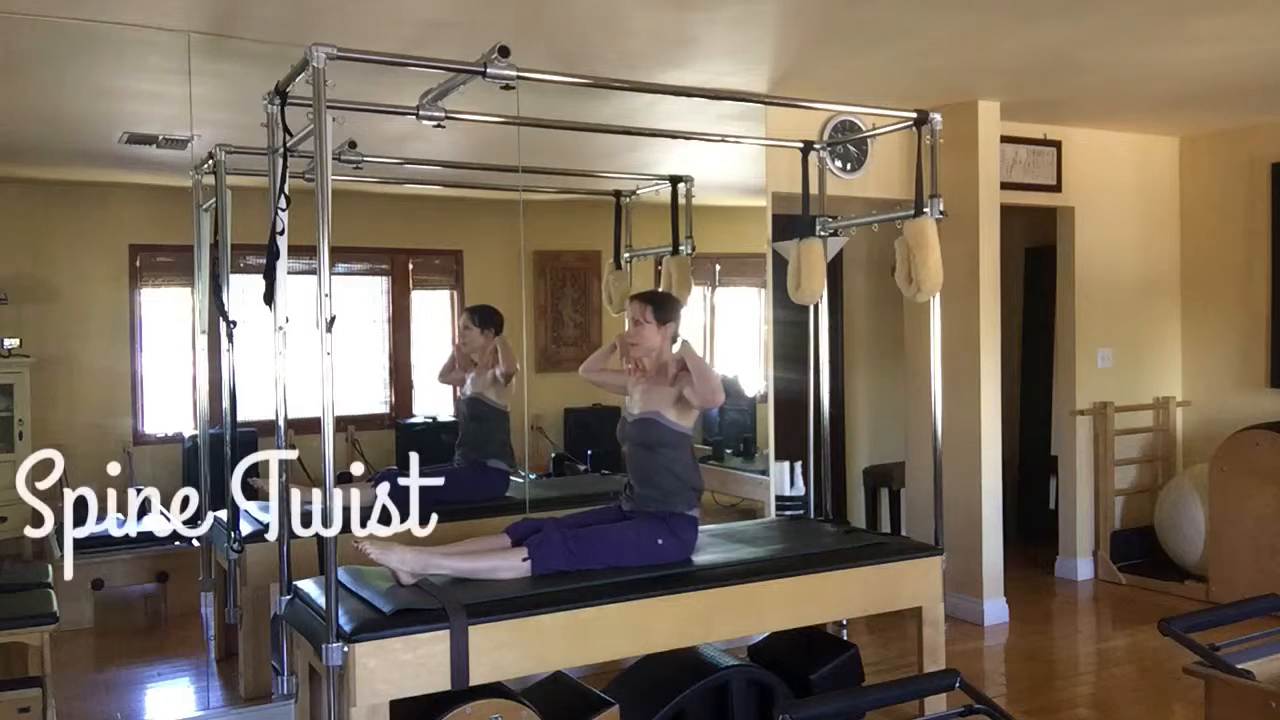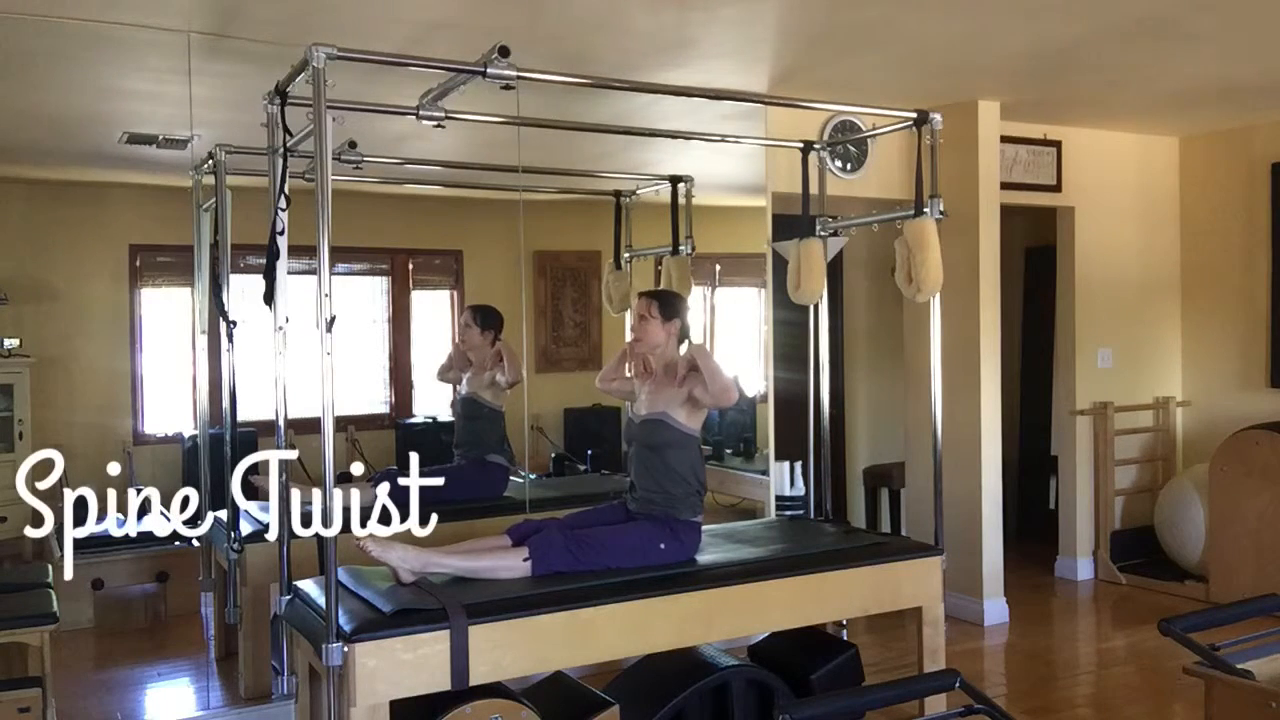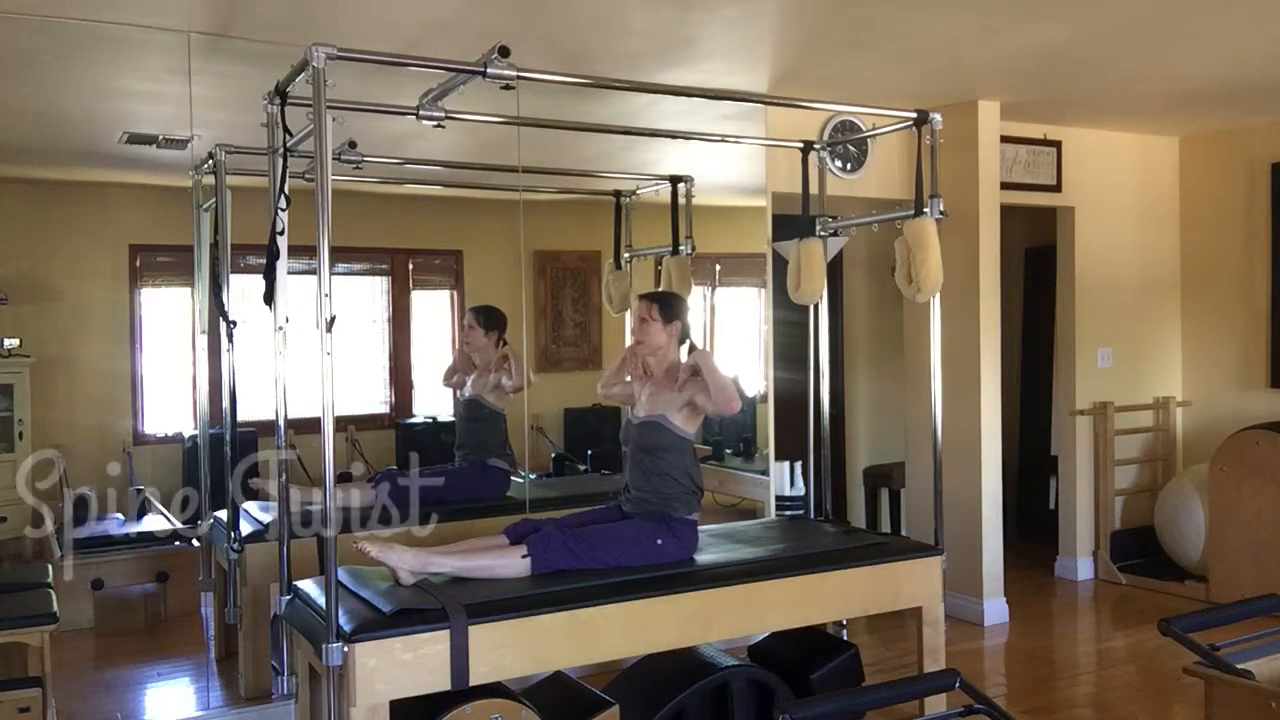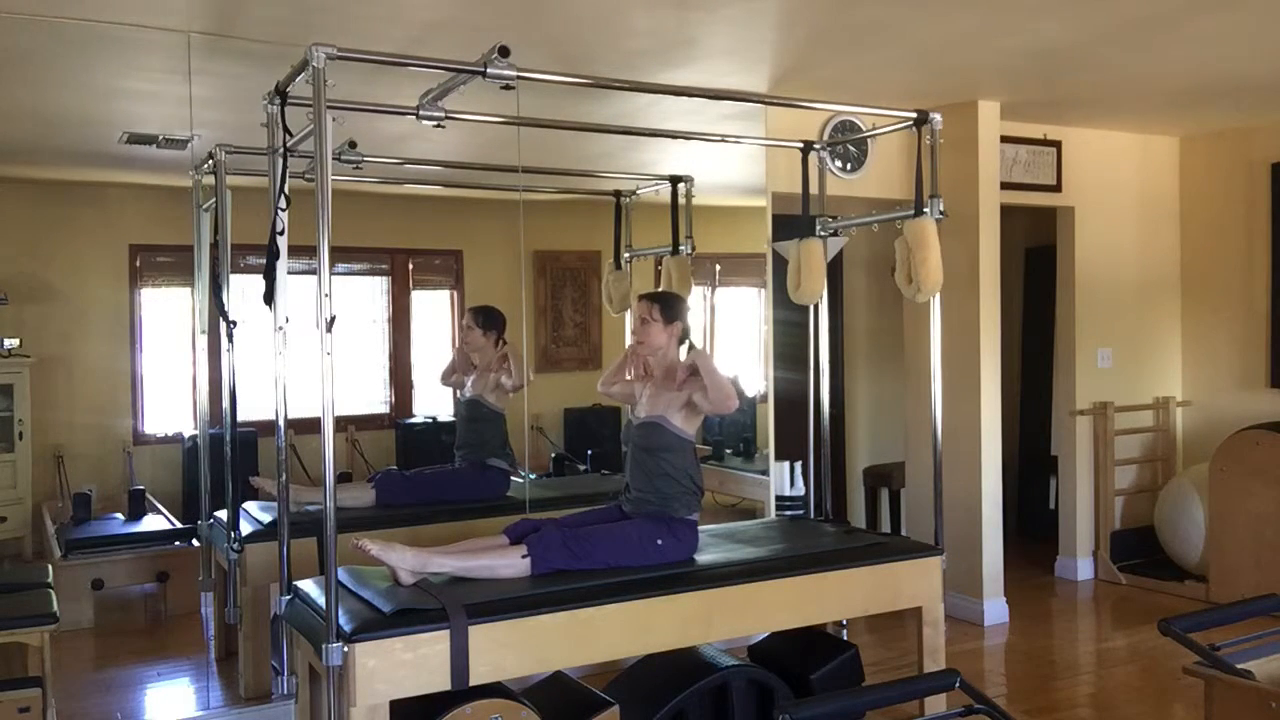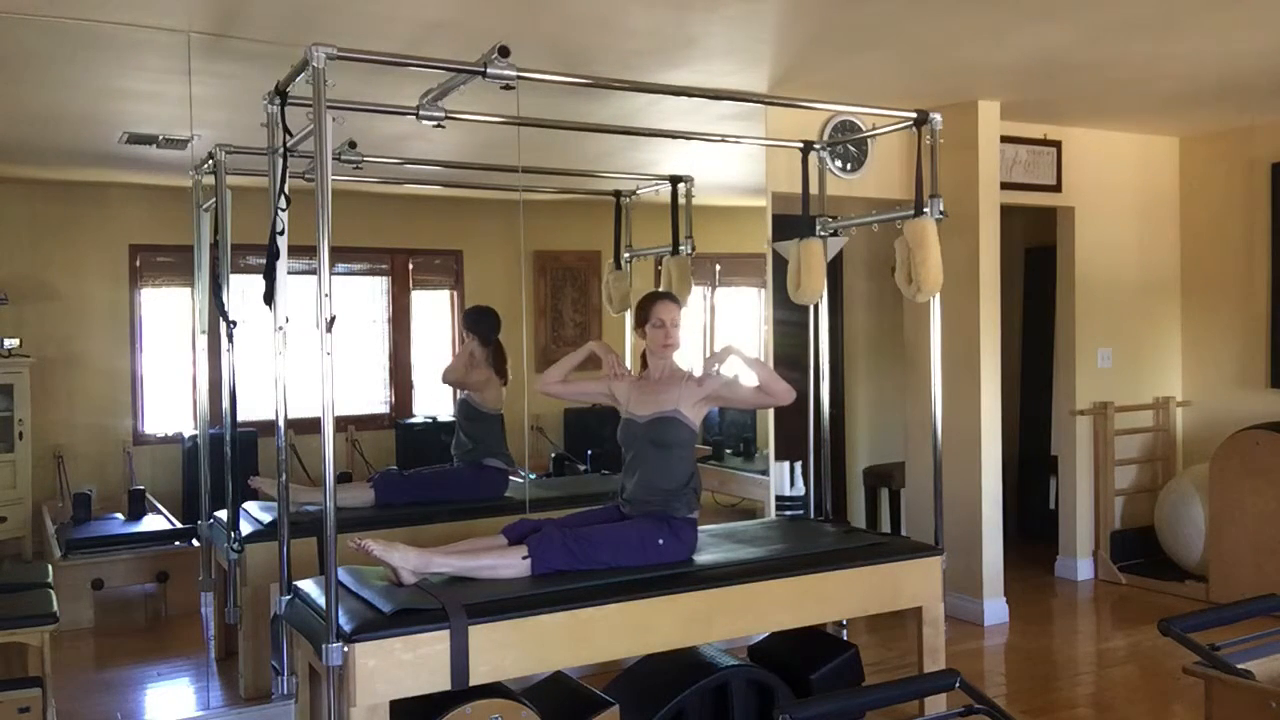
dt=0.7s
person 1, frame 1
left shoulder: (681, 384)
right shoulder: (637, 381)
left elbow: (714, 396)
right elbow: (588, 372)
left wrist: (688, 352)
right wrist: (616, 343)
left hip: (670, 526)
right hip: (633, 511)
left knee: (558, 549)
right knee: (535, 531)
left ankle: (421, 563)
right ankle: (420, 558)
person 1, frame 2
left shoulder: (689, 385)
right shoulder: (646, 383)
left elbow: (727, 395)
right elbow: (604, 382)
left wrist: (699, 353)
right wrist: (628, 350)
left hip: (673, 529)
right hip: (636, 511)
left knee: (558, 549)
right knee: (536, 531)
left ankle: (422, 562)
right ankle: (420, 558)
person 1, frame 3
left shoulder: (689, 388)
right shoulder: (645, 386)
left elbow: (730, 404)
right elbow: (605, 388)
left wrist: (703, 358)
right wrist: (629, 355)
left hip: (669, 528)
right hip: (630, 512)
left knee: (556, 546)
right knee: (532, 530)
left ankle: (422, 563)
right ankle: (419, 557)
person 1, frame 4
left shoulder: (688, 388)
right shoulder: (645, 387)
left elbow: (728, 404)
right elbow: (605, 386)
left wrist: (700, 359)
right wrist: (631, 354)
left hip: (669, 529)
right hip: (630, 513)
left knee: (555, 548)
right knee: (531, 529)
left ankle: (421, 563)
right ankle: (419, 561)
person 1, frame 5
left shoulder: (700, 387)
right shoulder: (623, 387)
left elbow: (783, 395)
right elbow: (547, 384)
left wrist: (736, 353)
right wrist: (591, 348)
left hip: (670, 528)
right hip: (627, 513)
left knee: (556, 547)
right knee: (532, 530)
left ankle: (423, 563)
right ankle: (419, 560)
person 2, frame 1
left shoulder: (496, 376)
right shoulder: (475, 373)
left elbow: (510, 368)
right elbow: (444, 376)
left wrist: (500, 341)
right wrist: (457, 350)
left hip: (488, 474)
right hip: (468, 468)
left knee: (400, 487)
right knee: (393, 481)
left ankle: (302, 495)
person 2, frame 2
left shoulder: (494, 374)
right shoulder: (471, 374)
left elbow: (514, 376)
right elbow: (442, 374)
left wrist: (503, 347)
right wrist: (456, 351)
left hip: (487, 472)
right hip: (468, 467)
left knee: (400, 486)
right knee: (390, 481)
left ankle: (306, 495)
right ankle: (303, 492)
person 2, frame 3
left shoulder: (499, 376)
right shoulder: (475, 376)
left elbow: (519, 382)
right elbow: (448, 380)
left wrist: (509, 352)
right wrist: (459, 355)
left hip: (489, 474)
right hip: (468, 468)
left knee: (403, 487)
right knee: (393, 480)
left ankle: (302, 496)
right ankle: (302, 494)
person 2, frame 4
left shoulder: (499, 376)
right shoulder: (473, 375)
left elbow: (519, 381)
right elbow: (445, 379)
left wrist: (509, 350)
right wrist: (460, 353)
left hip: (489, 474)
right hip: (469, 469)
left knee: (401, 487)
right knee: (390, 479)
left ankle: (299, 496)
right ankle: (301, 493)
person 2, frame 5
left shoulder: (483, 376)
right shoulder: (491, 371)
left elbow: (450, 377)
left wrist: (468, 349)
left hip: (485, 475)
right hip: (474, 469)
left knee: (399, 487)
right knee: (393, 479)
left ankle: (298, 496)
right ankle: (300, 492)
